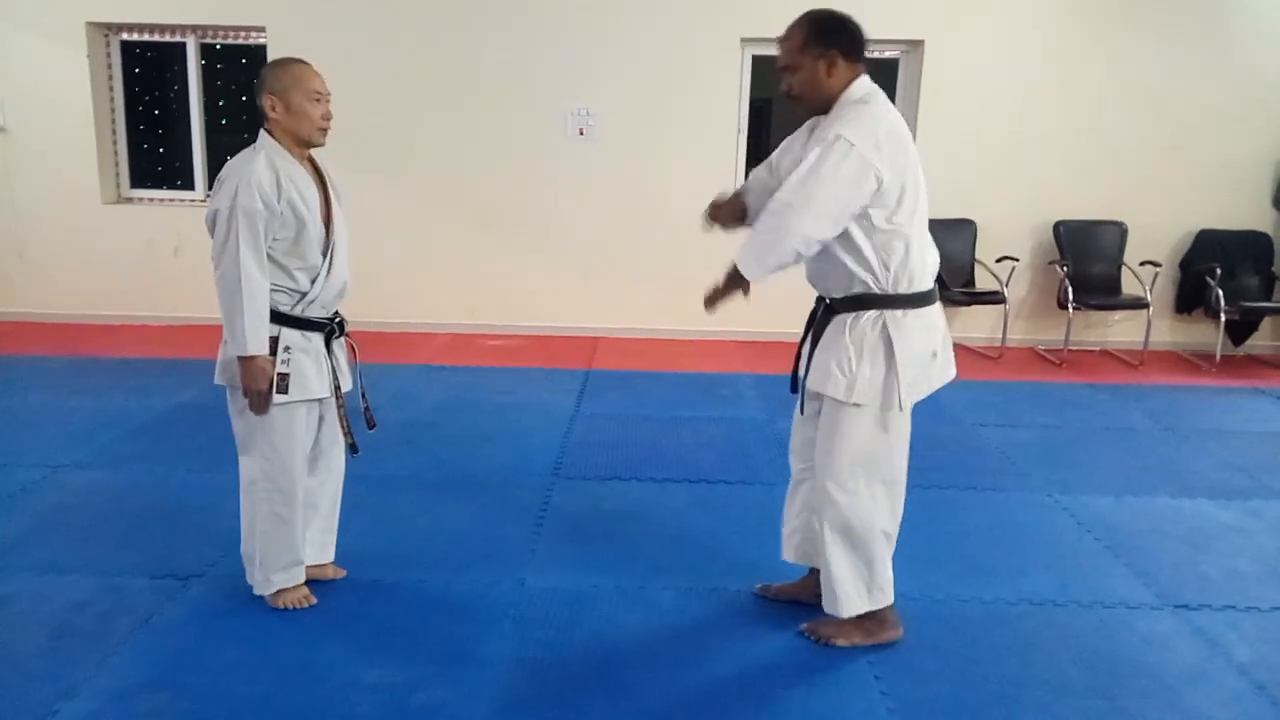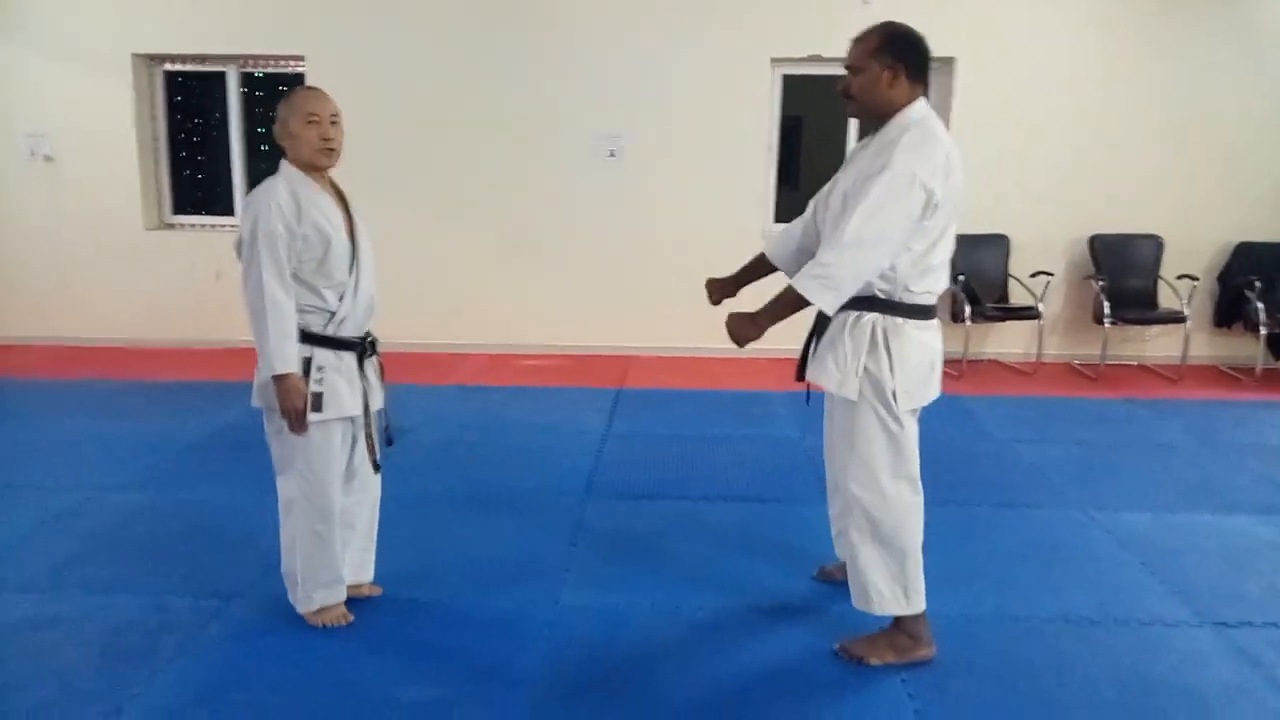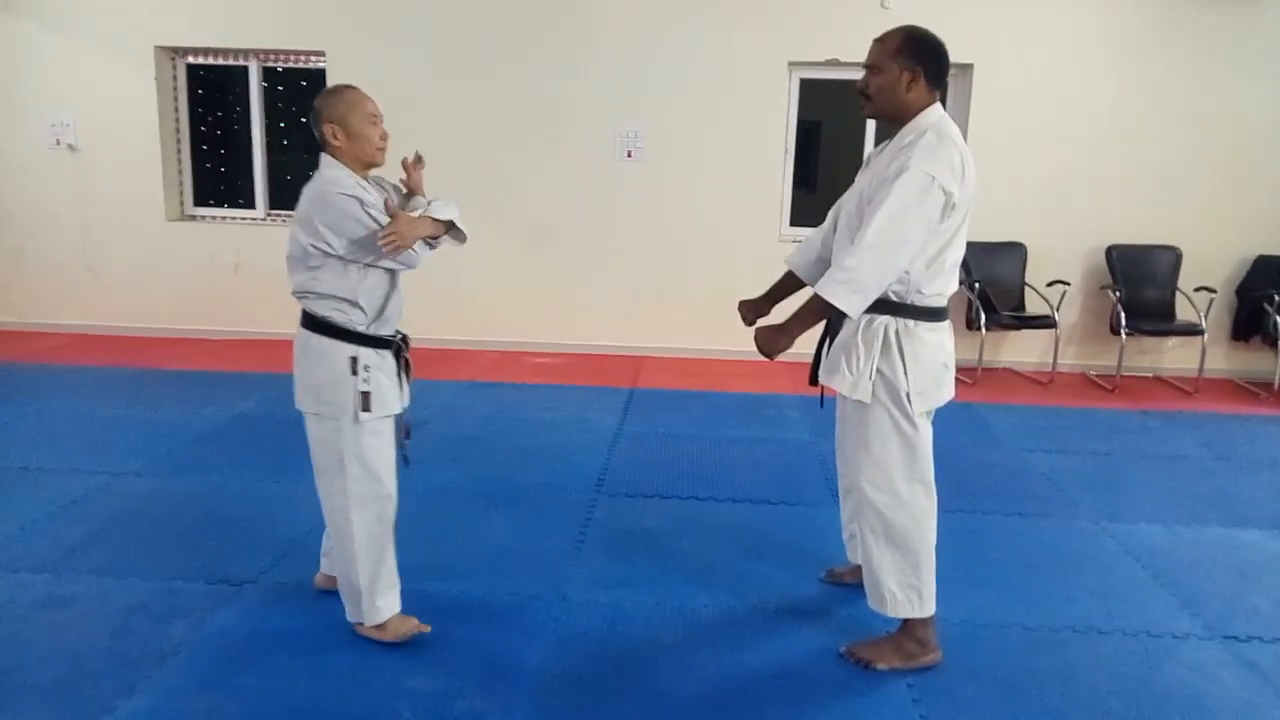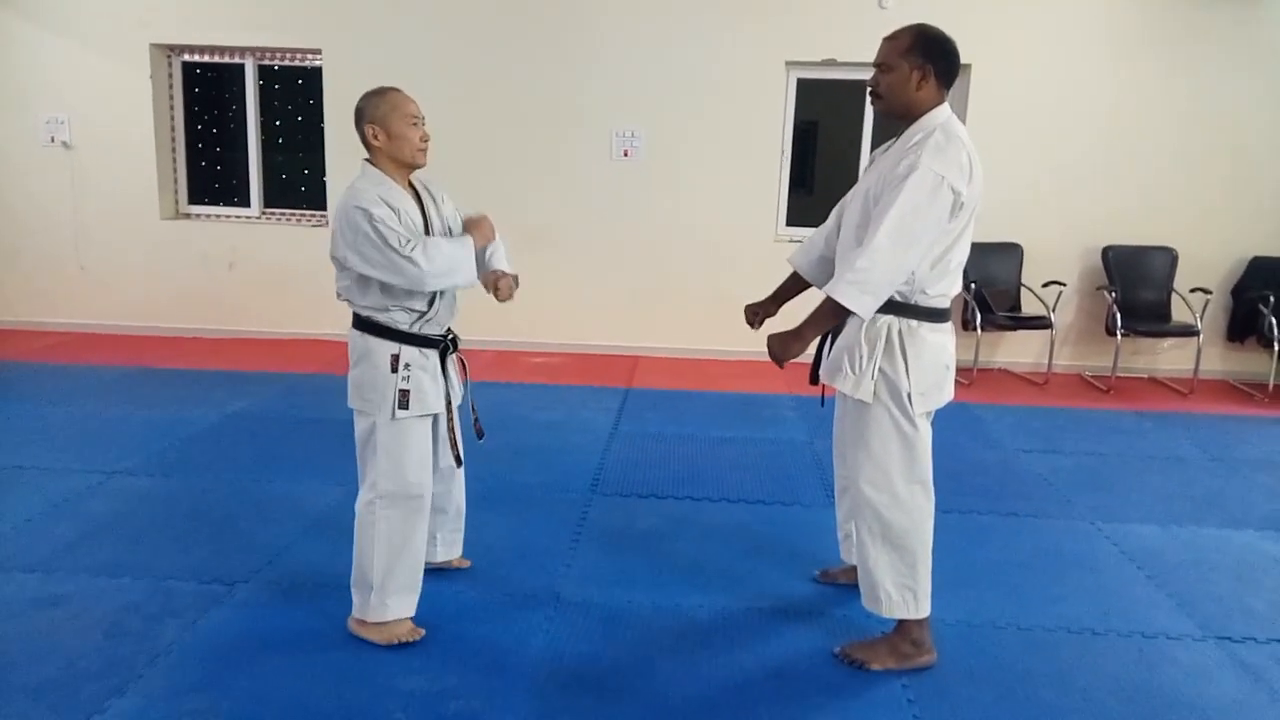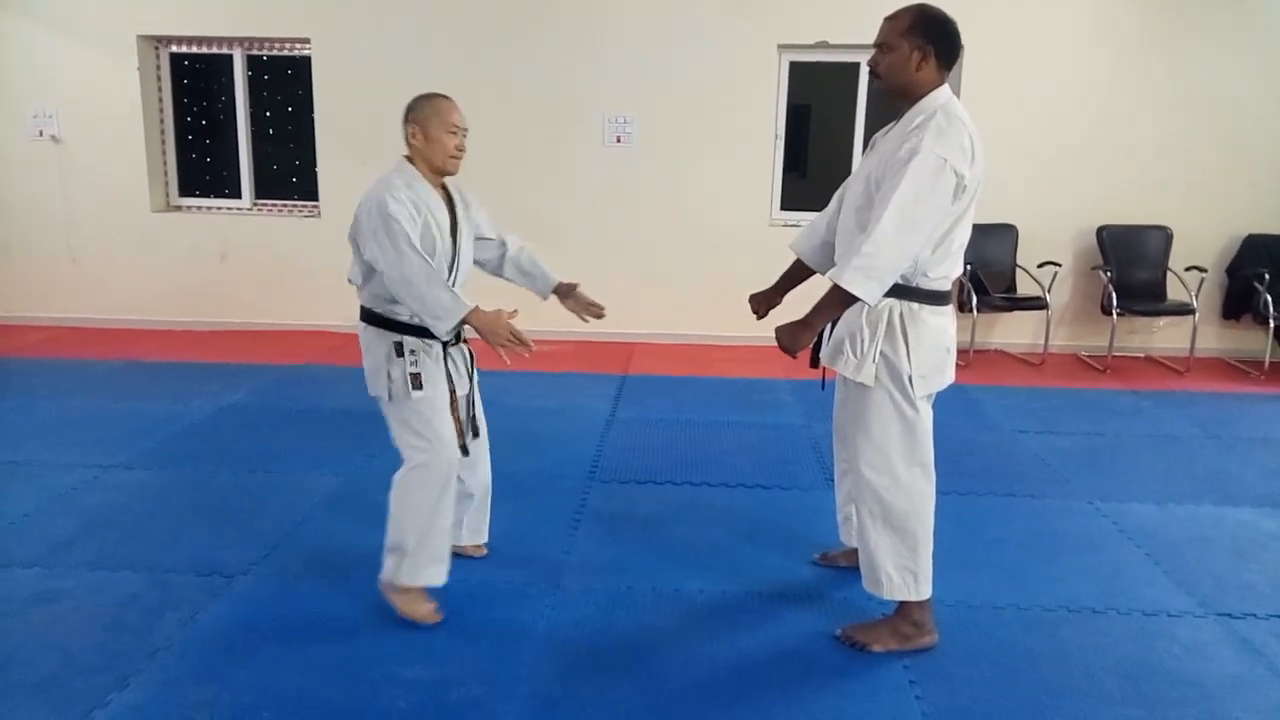
dt=1s
person 1, frame 1
left shoulder: (859, 133)
right shoulder: (831, 124)
left elbow: (793, 228)
right elbow: (769, 193)
left wrist: (733, 280)
right wrist: (735, 205)
left hip: (881, 332)
right hip: (851, 321)
left knee: (850, 473)
right knee: (815, 457)
left ankle: (874, 612)
right ankle: (823, 576)
person 1, frame 2
left shoulder: (915, 153)
right shoulder: (882, 144)
left elbow: (850, 255)
right elbow: (813, 226)
left wrist: (761, 320)
right wrist: (736, 281)
left hip: (883, 338)
right hip: (863, 330)
left knee: (878, 475)
right knee: (856, 466)
left ankle: (909, 628)
right ankle: (864, 561)
person 1, frame 3
left shoulder: (931, 154)
right shoulder: (901, 148)
left elbow: (870, 259)
right elbow: (834, 235)
left wrist: (789, 330)
right wrist: (768, 299)
left hip: (896, 341)
right hip: (873, 333)
left knee: (892, 479)
right knee: (864, 466)
left ankle: (918, 632)
right ankle: (870, 562)
person 1, frame 4
left shoulder: (939, 154)
right shoulder: (903, 149)
left elbow: (881, 261)
right elbow: (836, 235)
left wrist: (802, 335)
right wrist: (773, 302)
left hip: (898, 342)
right hip: (873, 334)
left knee: (890, 479)
right knee: (860, 465)
left ankle: (912, 633)
right ankle: (865, 563)
person 1, frame 5
left shoulder: (940, 136)
right shoulder: (904, 131)
left elbow: (887, 246)
right elbow: (838, 220)
left wrist: (810, 324)
right wrist: (777, 291)
left hip: (900, 325)
right hip: (873, 318)
left knee: (891, 462)
right knee: (860, 449)
left ankle: (914, 615)
right ankle: (866, 545)
person 2, frame 1
left shoulder: (313, 173)
right shoulder: (250, 175)
right elbow: (239, 271)
right wrist: (251, 357)
left hip: (320, 343)
right hip: (276, 349)
left knee: (323, 459)
right knee: (278, 468)
left ankle: (308, 555)
right ankle: (277, 575)
person 2, frame 2
left shoulder: (335, 196)
right shoulder: (275, 201)
right elbow: (269, 294)
right wrist: (284, 374)
left hip: (352, 362)
right hip: (311, 368)
left knee: (359, 477)
right knee: (314, 486)
left ankle: (350, 574)
right ankle: (316, 593)
person 2, frame 3
left shoulder: (373, 189)
right shoulder: (331, 197)
left elbow: (433, 219)
right elbow: (403, 247)
left wrist: (421, 216)
right wrist: (417, 207)
left hip: (372, 354)
right hip: (339, 359)
left knee: (369, 474)
right knee: (361, 485)
left ankle: (338, 568)
right ankle: (375, 610)
person 2, frame 4
left shoulder: (424, 191)
right shoulder: (361, 205)
left elbow: (479, 234)
right elbow: (417, 266)
left wrist: (496, 272)
right wrist: (470, 243)
left hip: (433, 352)
right hip: (391, 359)
left knee: (442, 463)
right knee: (396, 482)
left ankle: (435, 548)
right ankle: (375, 610)
person 2, frame 5
left shoulder: (456, 198)
right shoulder: (389, 199)
left elbow: (498, 250)
right elbow: (410, 276)
left wrist: (557, 288)
right wrist: (477, 318)
left hip: (444, 345)
right hip: (399, 348)
left knee: (468, 446)
right knee: (432, 457)
left ankle: (455, 531)
right ankle: (405, 577)
